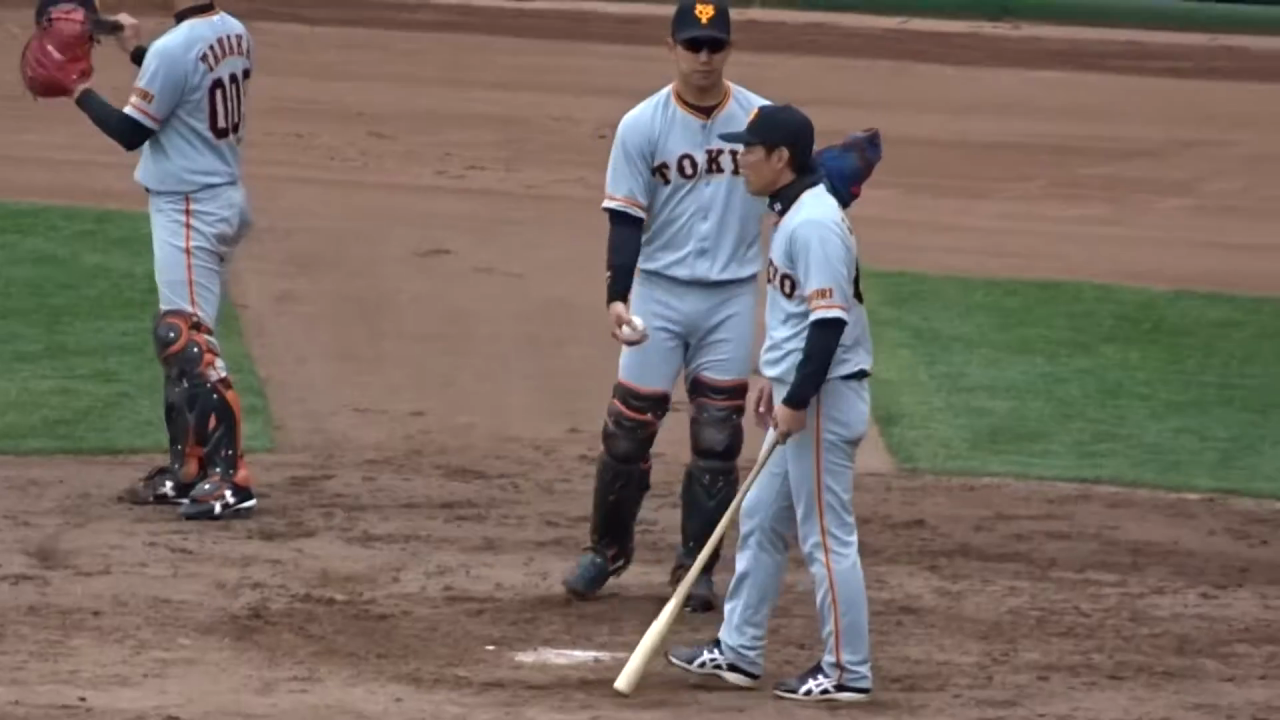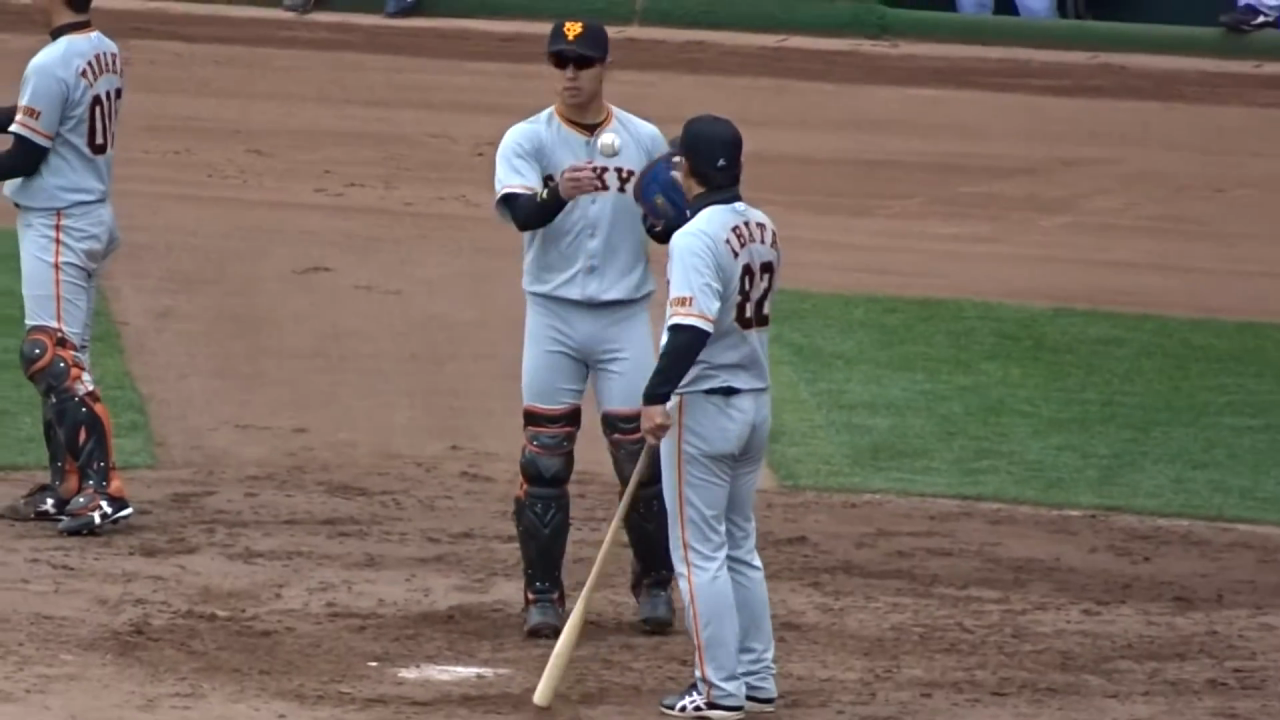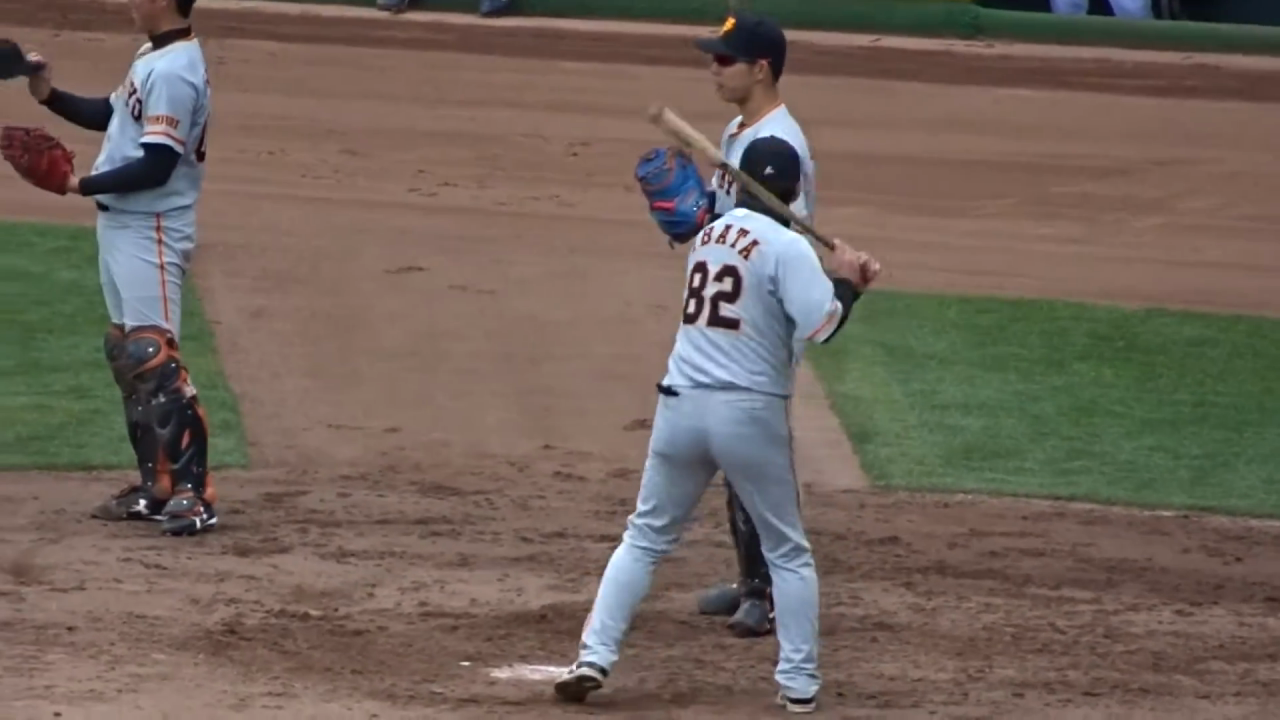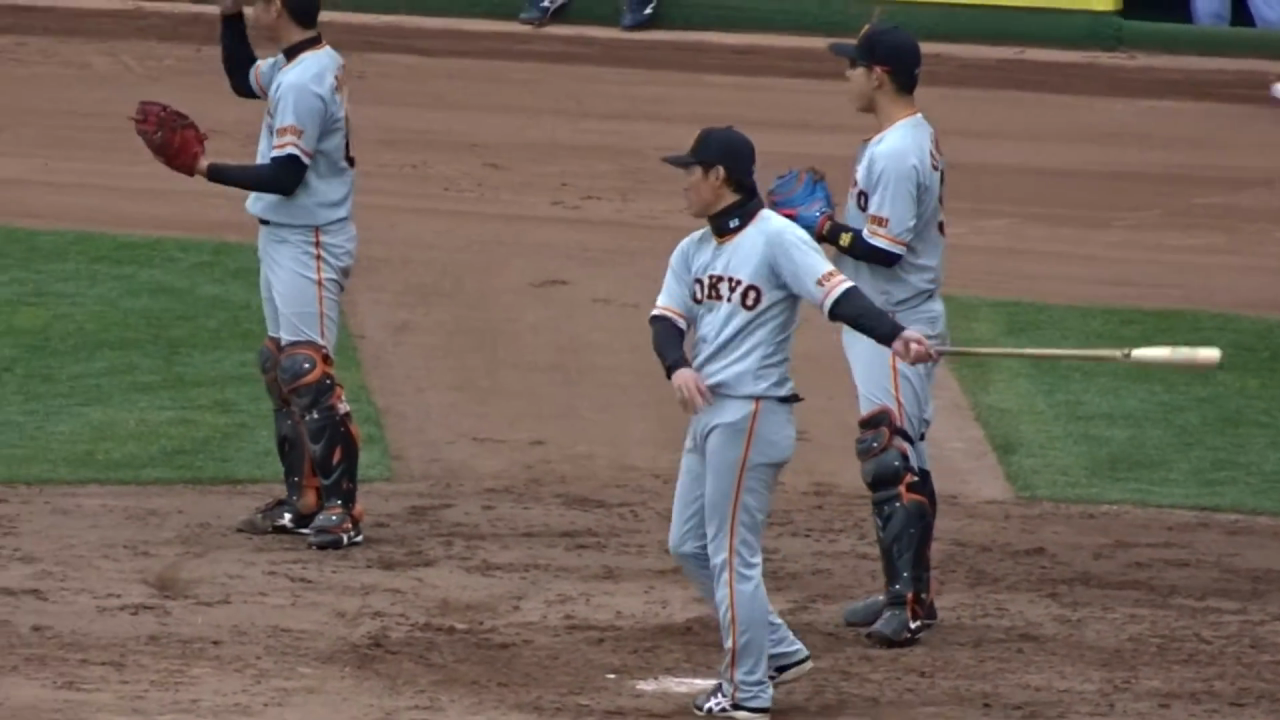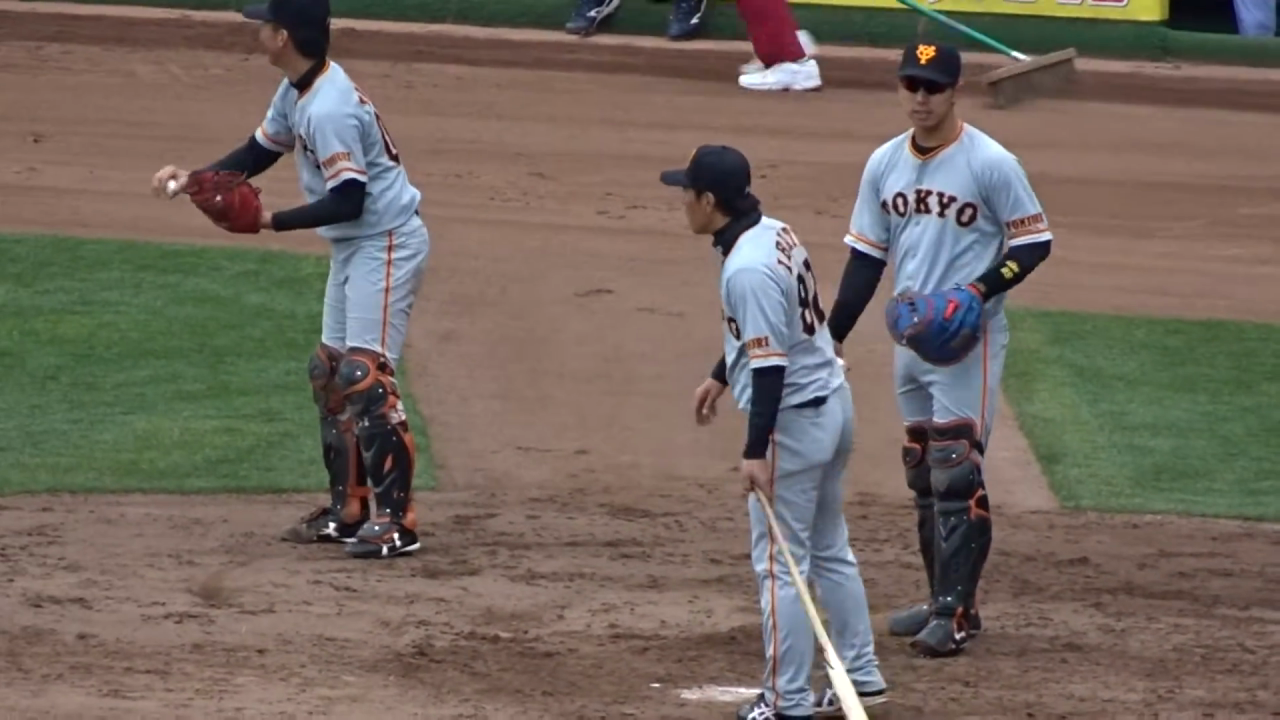
dt=1s
person 1, frame 1
right shoulder: (641, 125)
right elbow: (627, 219)
right wrist: (618, 297)
left hip: (732, 298)
right hip: (660, 294)
left knee: (718, 439)
right knee: (628, 430)
left ankle: (695, 565)
right ankle: (607, 548)
person 1, frame 2
left shoulder: (645, 139)
right shoulder: (526, 139)
right elbow: (519, 212)
right wrist: (560, 194)
left hip: (626, 319)
right hip: (553, 317)
left knee: (641, 452)
right knee: (545, 460)
left ankle: (654, 582)
right ankle: (543, 594)
person 1, frame 3
left shoulder: (780, 143)
right shoulder: (737, 130)
left wrist: (710, 225)
right wrist: (698, 215)
left ankle: (771, 592)
right ankle: (755, 579)
person 1, frame 4
left shoulder: (894, 153)
right shoulder: (916, 137)
left elbow: (885, 249)
left wrist: (822, 226)
left hip: (894, 324)
right hip: (889, 320)
left knee: (888, 456)
right knee: (900, 455)
left ankle: (912, 602)
right ankle: (903, 589)
person 1, frame 5
left shoulder: (991, 162)
right shoulder: (883, 163)
left elbow: (1034, 243)
right elbow: (866, 259)
left wrist: (975, 294)
right wrist: (832, 337)
left hip: (967, 343)
right hip: (909, 338)
left knee: (957, 474)
right knee: (922, 474)
left ankle: (957, 611)
right ankle: (942, 599)
person 2, frame 1
left shoulder: (814, 222)
right shoulder: (797, 214)
left elbow: (831, 320)
left wrist: (797, 399)
right wrist: (775, 382)
left hip: (823, 398)
right hip: (802, 392)
left knee: (824, 537)
right knee: (762, 523)
left ankle: (847, 671)
right ankle: (738, 650)
person 2, frame 2
left shoulder: (696, 237)
right shoulder: (764, 229)
left elbow: (691, 328)
left wrist: (656, 396)
left hip: (703, 405)
right hip: (753, 403)
left knee: (698, 553)
right knee: (738, 547)
person 2, frame 3
left shoulder: (705, 237)
right shoulder: (787, 246)
right elbow: (821, 326)
left wrist: (839, 274)
right wrist: (848, 282)
left hip: (679, 409)
right hip: (750, 415)
left knee: (646, 537)
right knee: (788, 552)
left ankle: (594, 659)
right ankle: (798, 681)
person 2, frame 4
left shoulder: (778, 237)
right shoulder: (691, 249)
left elbow: (838, 296)
right elbow: (665, 321)
left wrist: (895, 336)
right wrist: (677, 367)
left hip: (752, 415)
right hip: (705, 413)
left knee: (732, 554)
right knee: (688, 544)
right ankle: (776, 653)
person 2, frame 5
left shoulder: (745, 269)
right shoulder: (774, 235)
left elbow: (769, 364)
left wrist: (756, 450)
right wrist: (721, 376)
left hip: (795, 421)
right hip: (831, 405)
left knee: (779, 563)
right knee: (830, 548)
right ankle: (860, 673)
person 3, frame 1
left shoulder: (173, 48)
left elbow: (131, 133)
left wrist: (81, 92)
right wrist: (138, 52)
left hip: (189, 208)
right hip: (218, 200)
left knee: (186, 337)
right knee: (180, 335)
left ankle: (229, 478)
right ankle: (187, 469)
person 3, frame 2
left shoulder: (51, 63)
right shoulder: (106, 52)
left hip: (58, 223)
right hip: (86, 217)
left knee: (51, 353)
right knee: (64, 352)
left ankle: (104, 488)
right ankle: (67, 486)
person 3, frame 3
left shoulder: (174, 71)
right shoulder: (155, 55)
left elbow: (157, 167)
right elbow: (110, 117)
left wrist: (80, 184)
right wrist: (51, 96)
left hip: (149, 230)
right hip: (120, 224)
left knee: (153, 356)
right knee: (124, 354)
left ankle: (193, 493)
right ankle: (156, 485)
person 3, frame 4
left shoulder: (302, 81)
right shoulder: (306, 62)
left elbow: (285, 177)
right elbow: (244, 81)
left wrist: (209, 169)
left hip: (308, 243)
right hip: (283, 238)
left knee: (307, 370)
right knee: (280, 366)
left ankle: (343, 509)
right ankle: (303, 499)
person 3, frame 5
left shoulder: (330, 108)
right shoulder: (294, 91)
left elbow: (350, 200)
right elbow: (258, 151)
left wrist: (272, 221)
left hip: (384, 245)
right hip: (352, 246)
left knee: (364, 376)
right knee: (330, 372)
left ankle: (399, 519)
right ankle: (349, 507)
